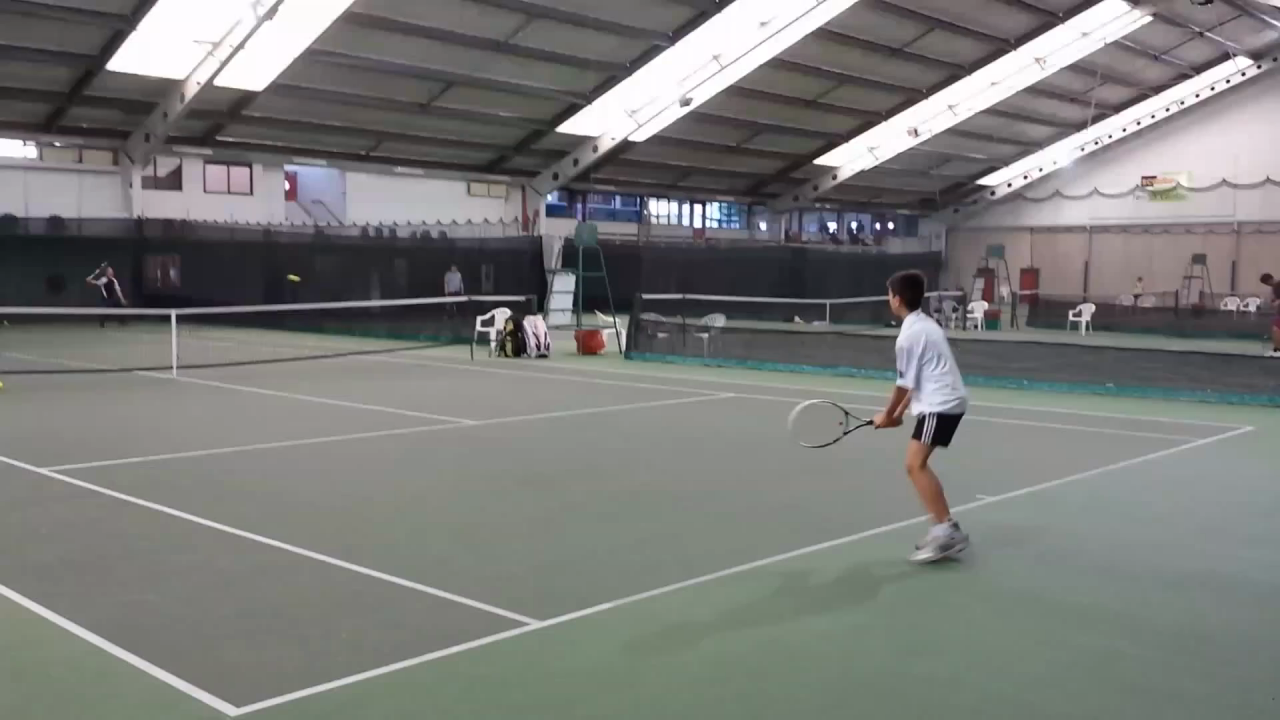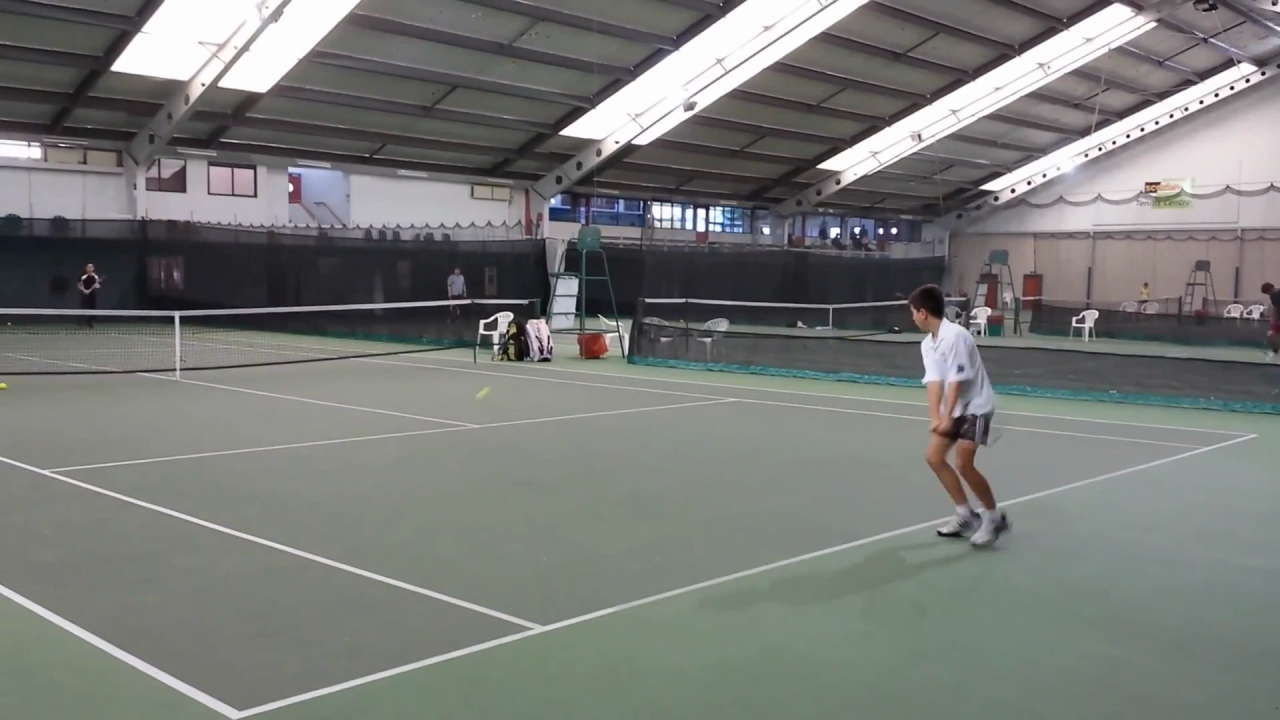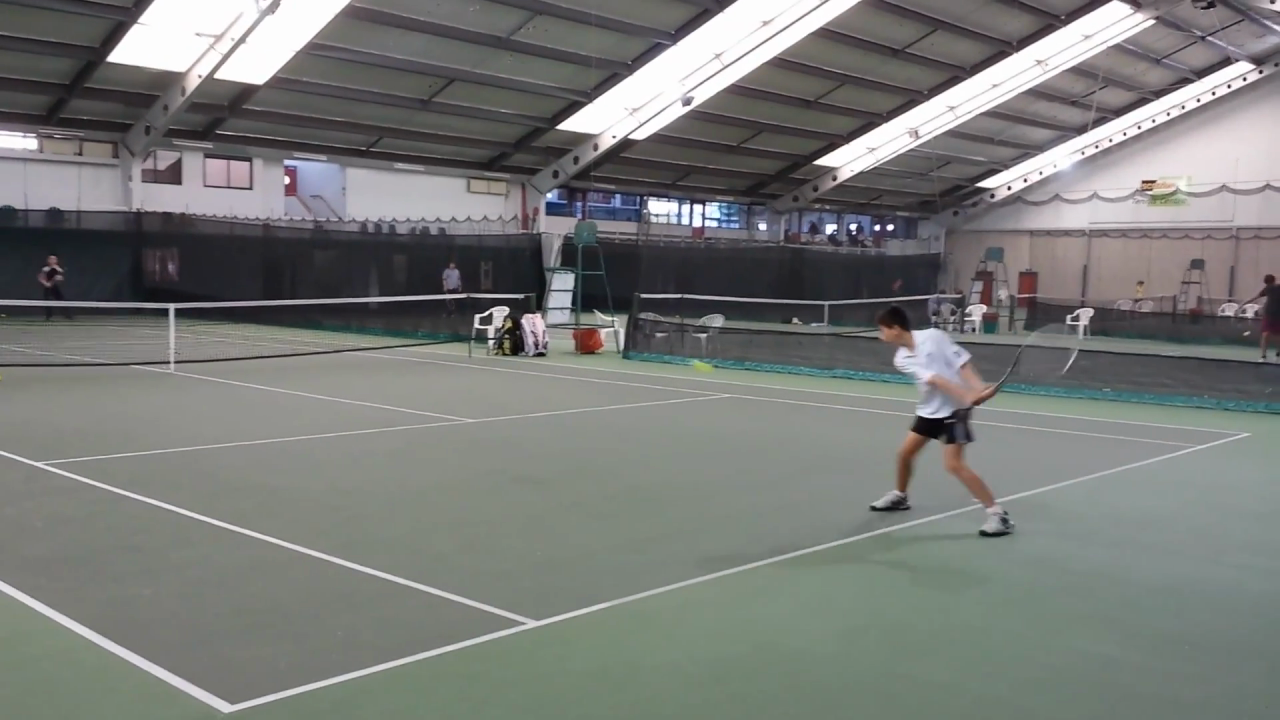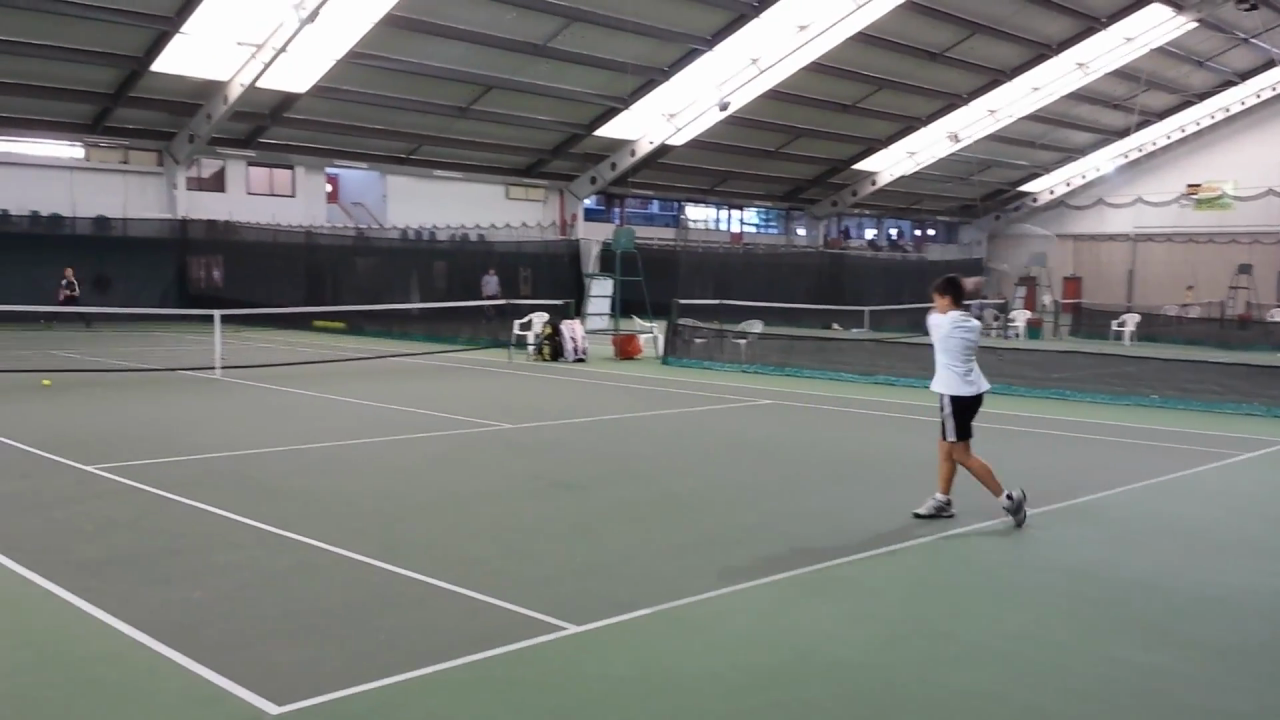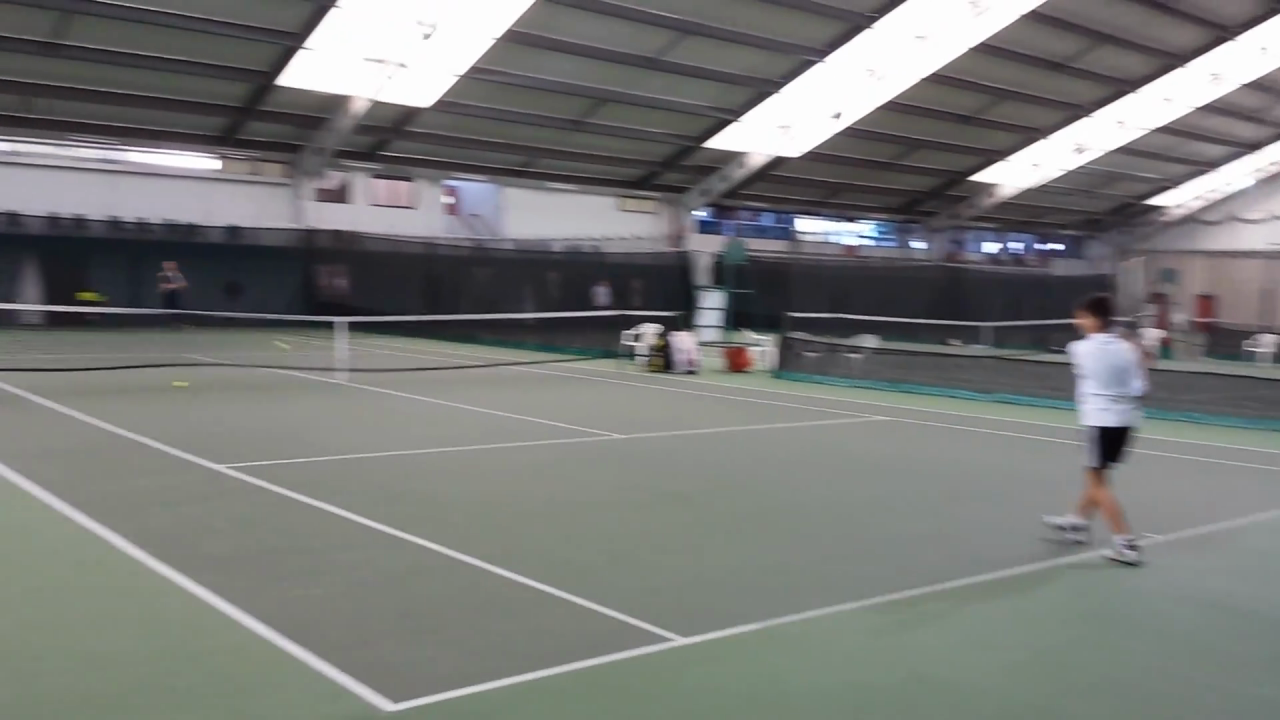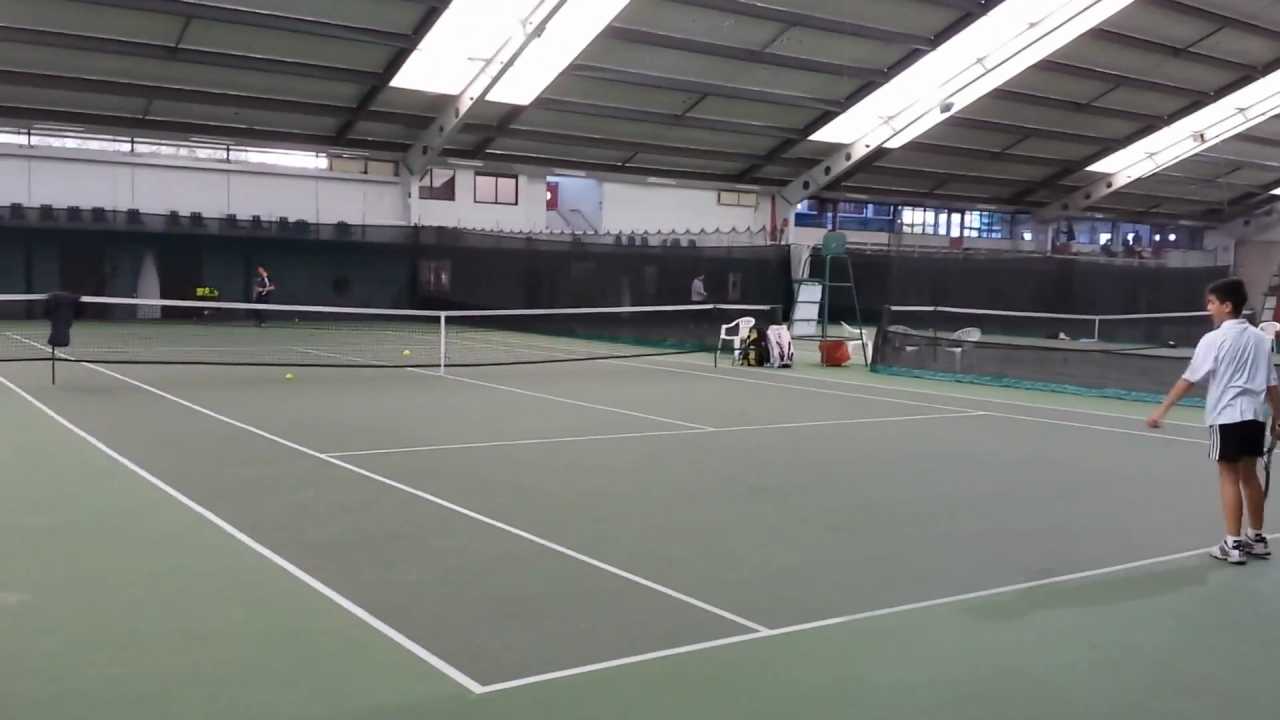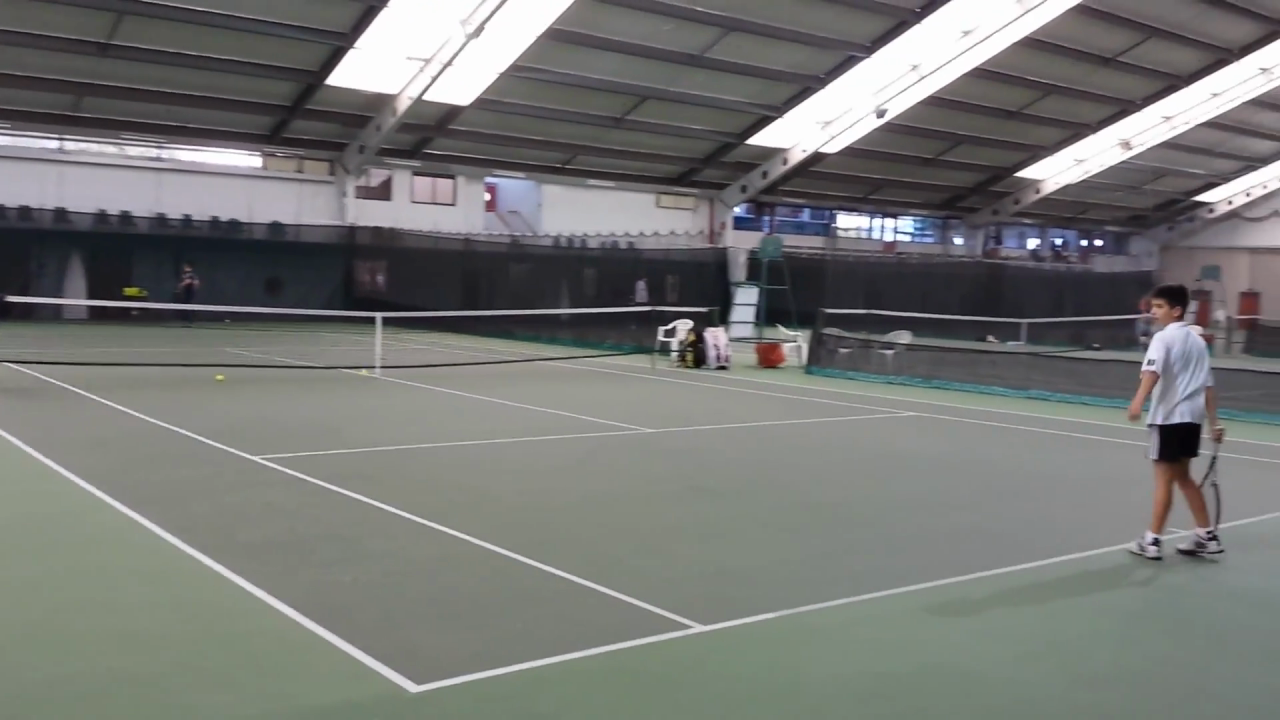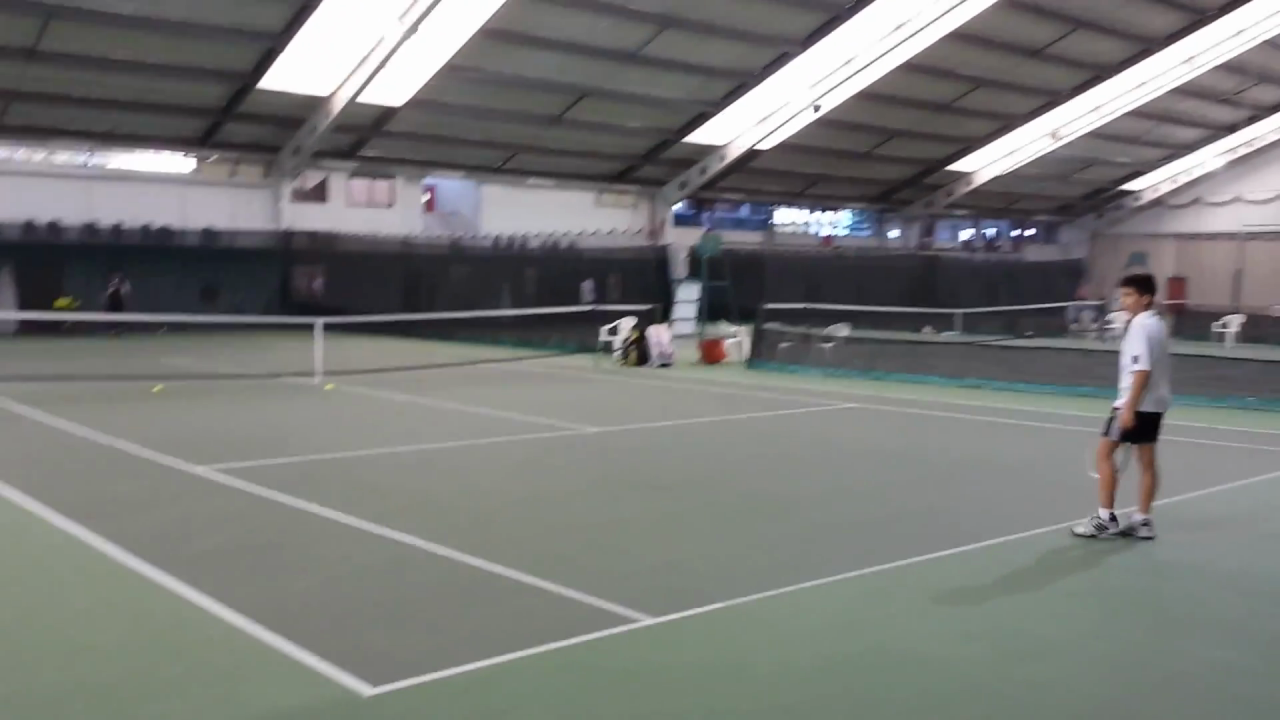
dt=0.4s
person 1, frame 1
left shoulder: (909, 336)
right shoulder: (925, 325)
left elbow: (905, 384)
left wrist: (887, 413)
right wrist: (899, 411)
left hip: (940, 406)
right hip: (947, 402)
left knee: (914, 465)
right knee: (917, 463)
left ankle: (946, 532)
right ankle: (944, 526)
person 1, frame 2
left shoulder: (956, 335)
right shoulder: (927, 344)
left elbow: (958, 379)
right elbow: (932, 382)
left wrist: (948, 415)
right wrist: (935, 416)
left hip: (977, 407)
right hip: (951, 410)
left knee: (964, 464)
right knee: (934, 458)
left ankle: (994, 517)
right ankle: (966, 514)
person 1, frame 3
left shoulder: (933, 338)
right shoulder: (901, 358)
left elbow: (962, 363)
right elbow: (932, 380)
left wrist: (978, 388)
right wrist: (964, 395)
left hip: (955, 408)
right hip: (929, 409)
left knee: (954, 464)
right knee: (905, 452)
left ankle: (997, 515)
right ankle: (899, 496)
person 1, frame 4
left shoulder: (937, 322)
right shoulder: (973, 324)
left wrist: (961, 287)
left hip: (955, 393)
right hip: (972, 392)
left knee: (962, 454)
right knee: (946, 446)
left ankle: (1008, 497)
right ankle: (942, 500)
person 1, frame 5
left shoulder: (1079, 349)
right shoulder: (1127, 350)
right elbow: (1138, 391)
right wrist: (1139, 356)
left hip: (1100, 421)
right hip: (1124, 422)
left knee: (1098, 483)
right knee: (1096, 475)
left ankle: (1126, 544)
right ankle: (1076, 522)
person 1, frame 6
left shoulder: (1215, 339)
left elbow: (1190, 378)
left wrist: (1162, 409)
left hip: (1227, 416)
right hip: (1256, 415)
left knee: (1229, 479)
right knee: (1249, 475)
left ankle: (1234, 545)
right ankle: (1257, 538)
person 1, frame 7
left shoulder: (1164, 338)
right shoulder: (1197, 341)
left elbow: (1151, 372)
right elbow: (1207, 385)
left wrist: (1138, 401)
right wrist: (1214, 422)
left hip: (1169, 417)
right hip: (1192, 416)
left knee: (1163, 479)
right knee: (1182, 476)
left ankle: (1152, 541)
right ankle: (1207, 536)
person 1, frame 8
left shoulder: (1140, 326)
right shoulder: (1158, 325)
left elbow: (1141, 370)
left wrist: (1129, 406)
left hip: (1136, 404)
right hip: (1155, 403)
left knee: (1104, 453)
right knee: (1146, 460)
left ankle: (1104, 517)
right ankle: (1143, 520)
